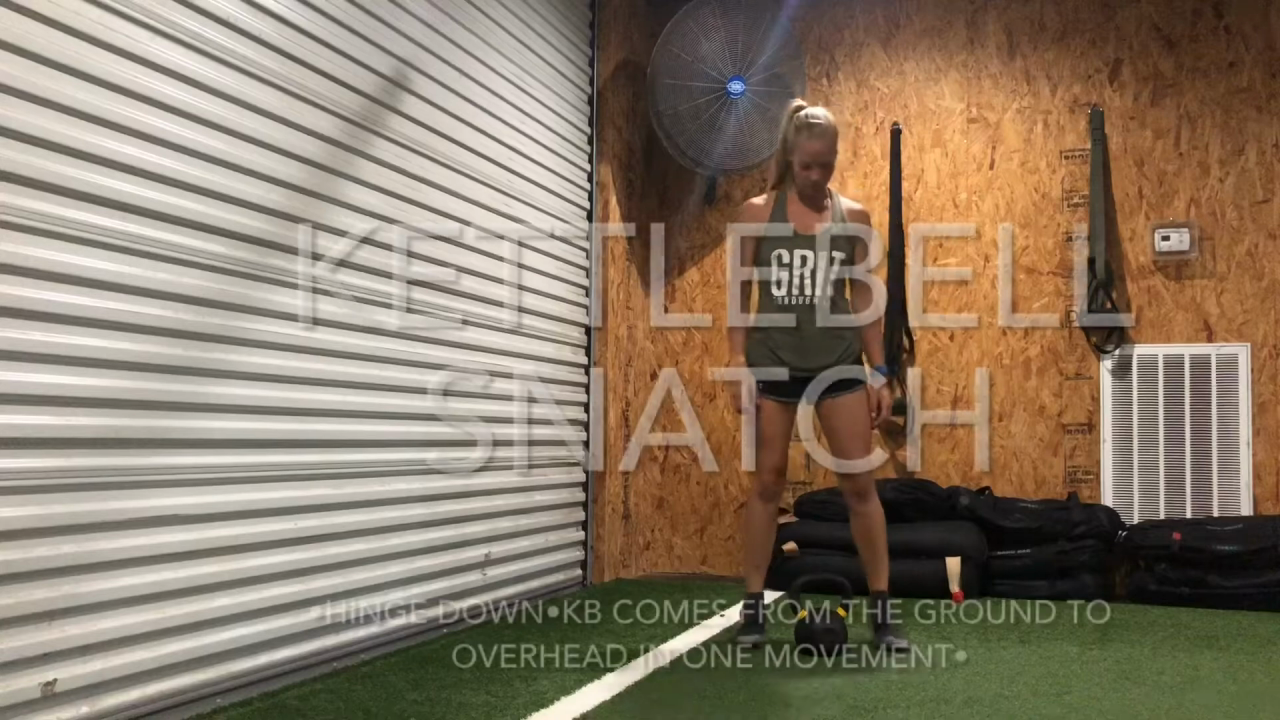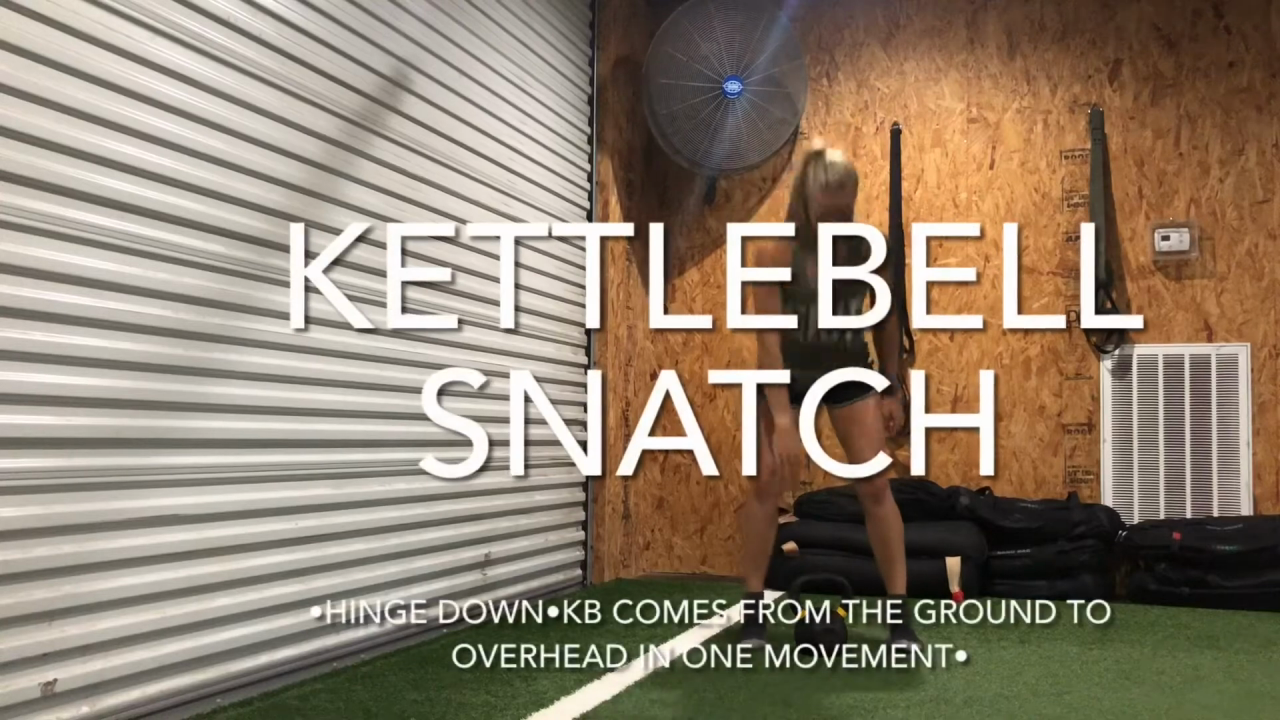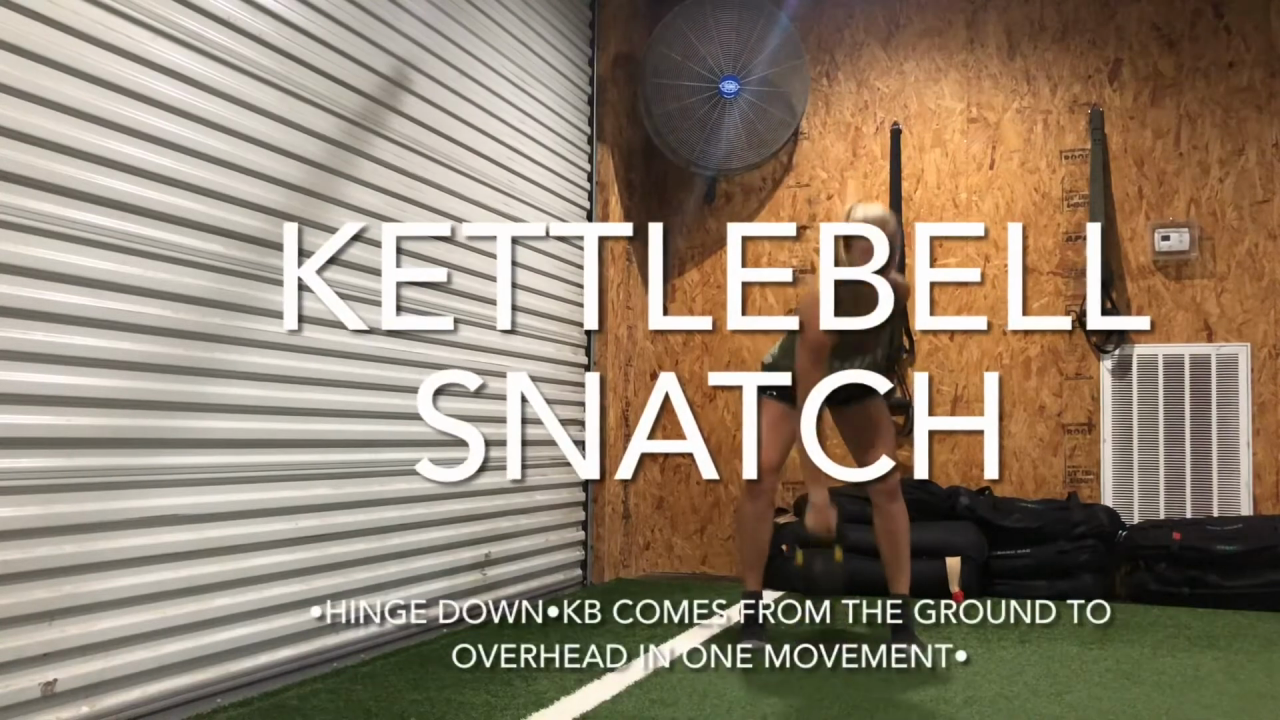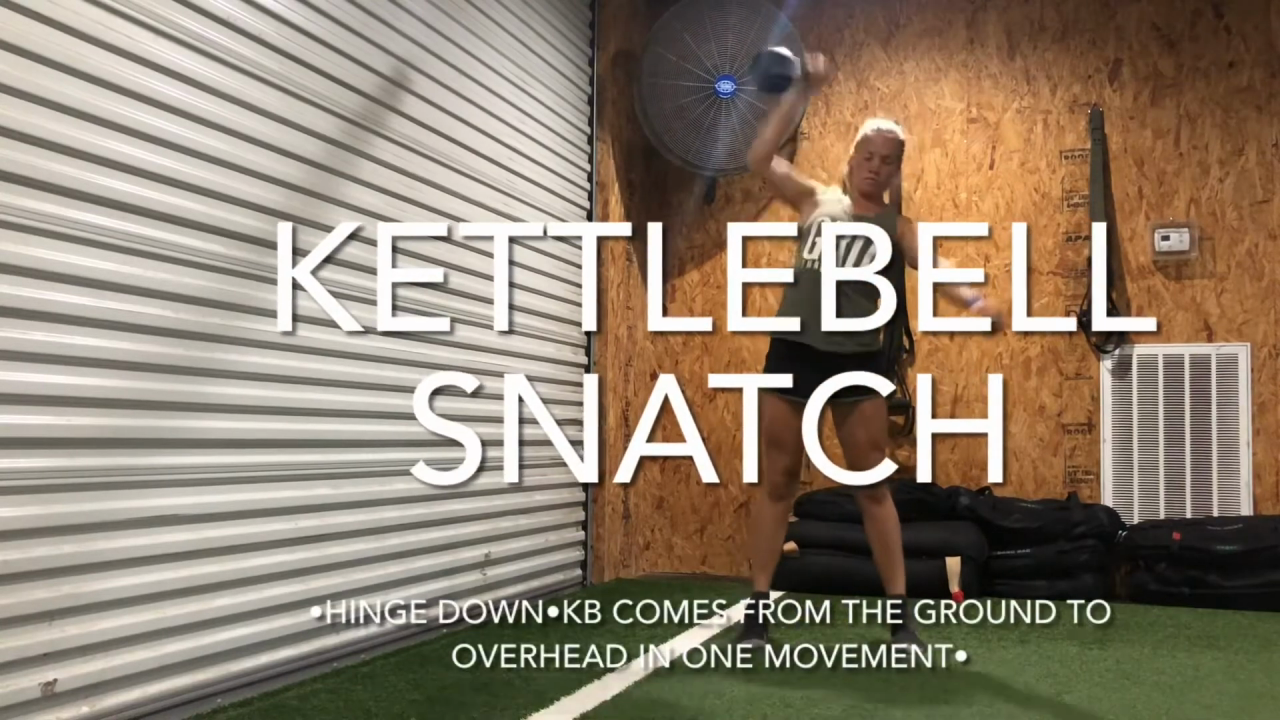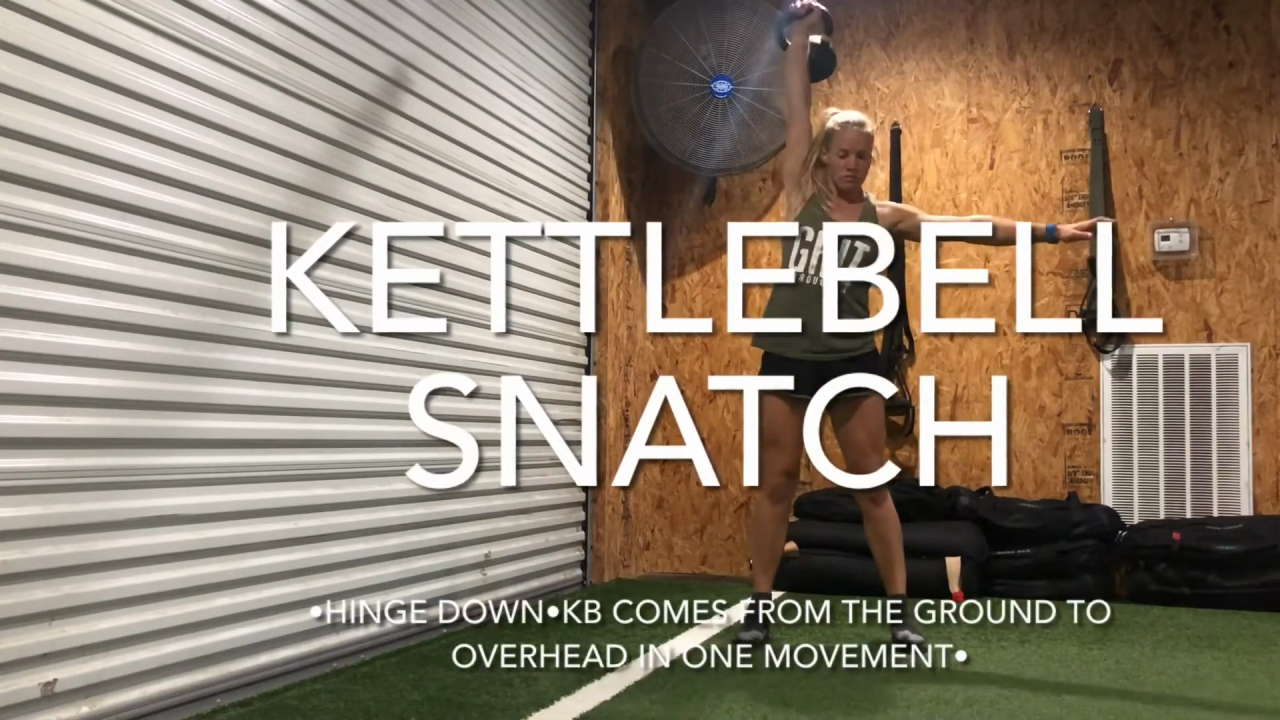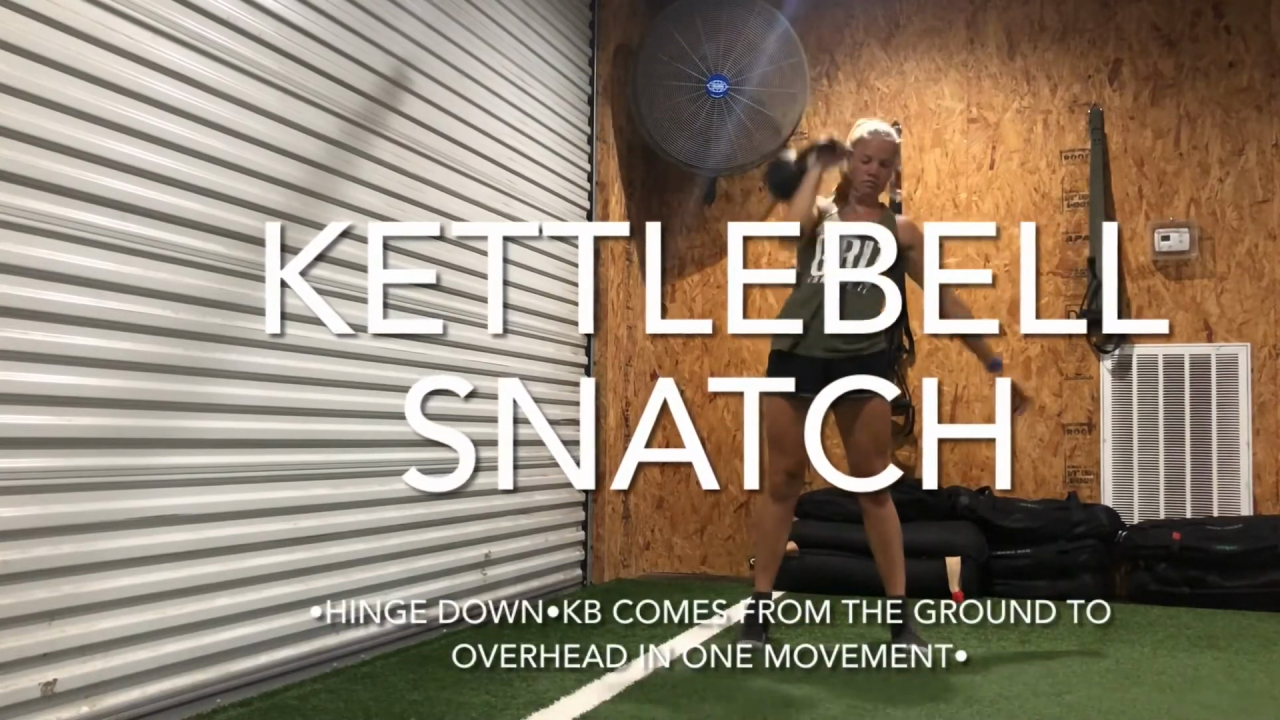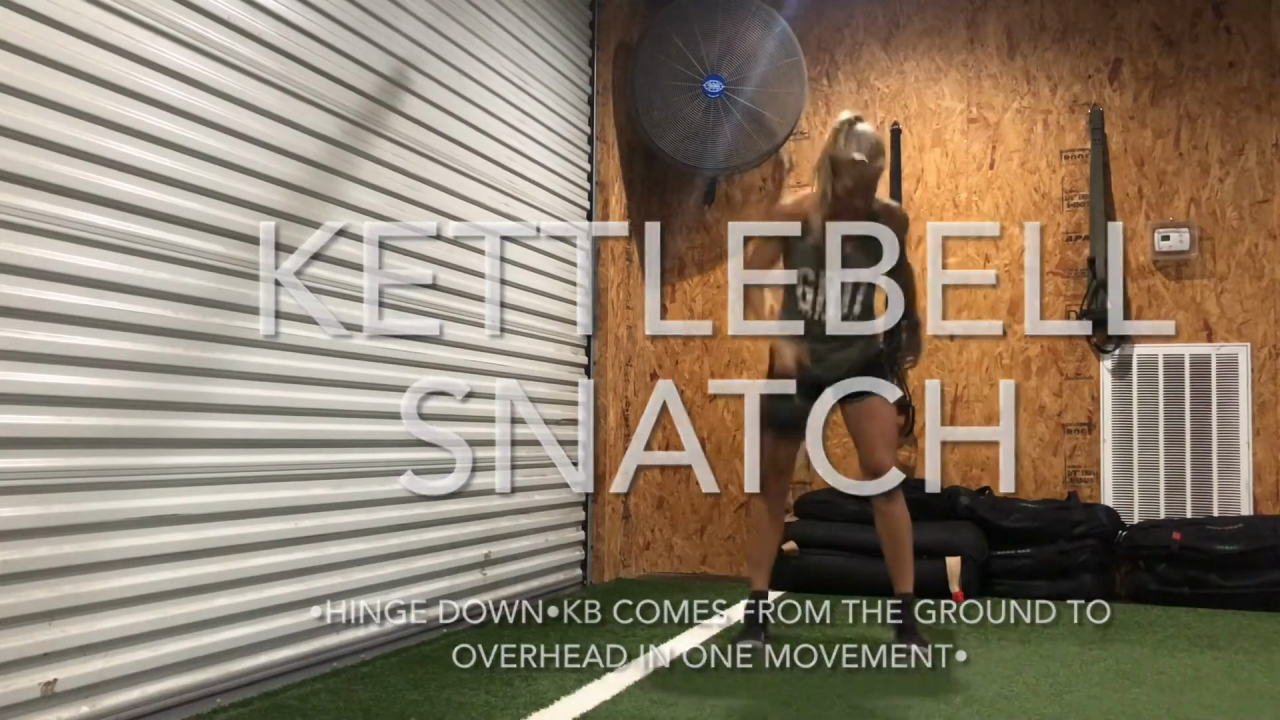
dt=0.7s
person 1, frame 1
left shoulder: (855, 217)
right shoulder: (757, 212)
left elbow: (863, 298)
right elbow: (740, 292)
left wrist: (879, 371)
right wrist: (738, 361)
left hip: (838, 364)
right hip: (774, 363)
left knee: (859, 482)
right knee: (768, 482)
left ankle: (881, 609)
right ankle: (754, 607)
person 1, frame 2
left shoulder: (870, 244)
right shoulder: (776, 249)
left elbow: (885, 322)
right elbow: (768, 341)
left wrist: (891, 391)
right wrist: (780, 419)
left hip: (849, 374)
right hip: (786, 374)
left knee: (874, 484)
right knee: (766, 476)
left ankle: (901, 615)
right ankle: (753, 614)
person 1, frame 3
left shoulder: (899, 293)
right shoulder: (822, 301)
right elbow: (809, 408)
left wrist: (883, 377)
right wrist: (817, 495)
left hip: (854, 383)
right hip: (790, 380)
left knee: (886, 483)
right knee: (761, 472)
left ankle: (901, 613)
right ankle: (752, 610)
person 1, frame 4
left shoulder: (898, 227)
right shoulder: (819, 199)
left elbow: (937, 268)
right elbow: (758, 160)
left wrist: (979, 301)
right wrist: (798, 95)
left hip: (861, 357)
right hip: (795, 350)
left knee: (871, 484)
right knee: (779, 481)
left ankle: (900, 610)
right ankle: (757, 606)
person 1, frame 5
left shoulder: (885, 217)
right shoulder: (801, 193)
left elbow: (968, 227)
right elbow: (798, 113)
left wrist: (1050, 232)
left hip: (853, 361)
right hip: (787, 359)
left knee: (871, 486)
right knee: (776, 482)
left ankle: (900, 609)
right ankle: (759, 605)
person 1, frame 6
left shoulder: (903, 231)
right shoulder: (821, 211)
left elbow: (946, 300)
right elbow: (793, 228)
left wrist: (996, 366)
right wrist: (813, 177)
left hip: (864, 360)
right hip: (796, 355)
left knee: (873, 487)
right knee: (781, 482)
left ankle: (900, 615)
right ankle: (759, 607)
person 1, frame 7
left shoulder: (890, 218)
right shoulder: (792, 215)
right elbow: (750, 281)
left wrist: (912, 329)
right wrist: (777, 341)
left hip: (863, 360)
right hip: (798, 361)
left knee: (883, 476)
right knee: (770, 477)
left ankle: (905, 610)
right ankle: (756, 608)
